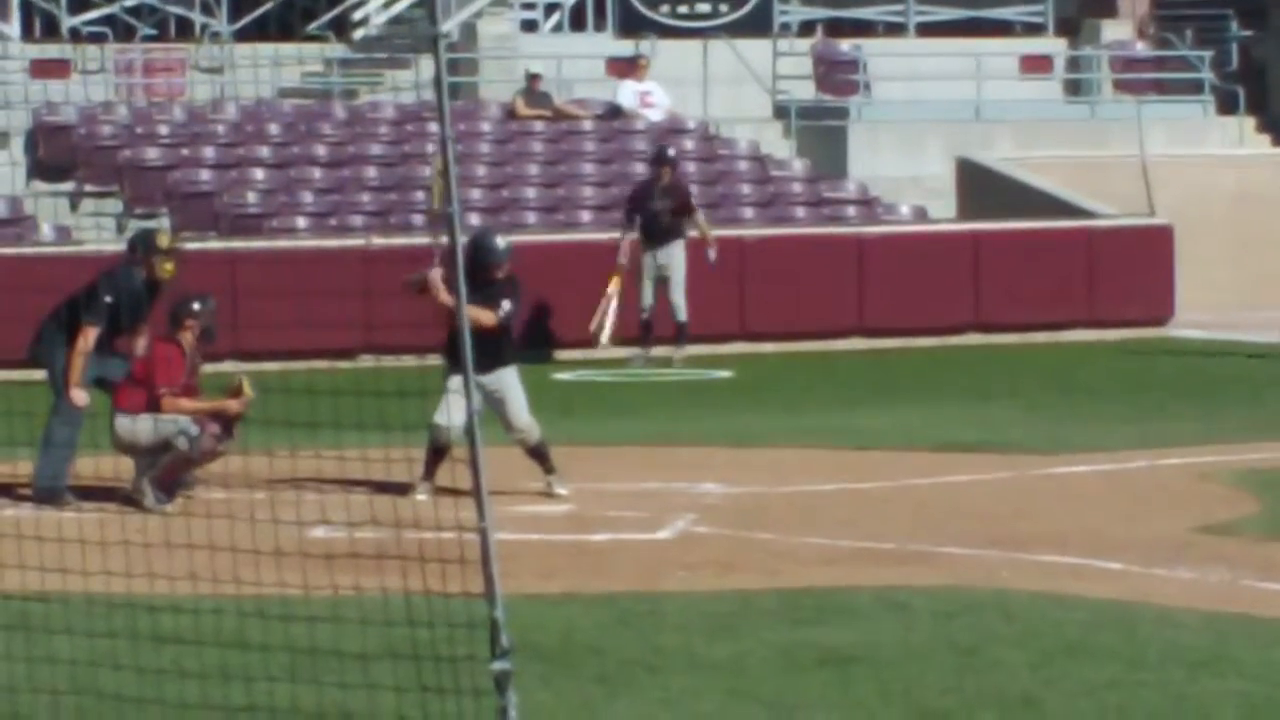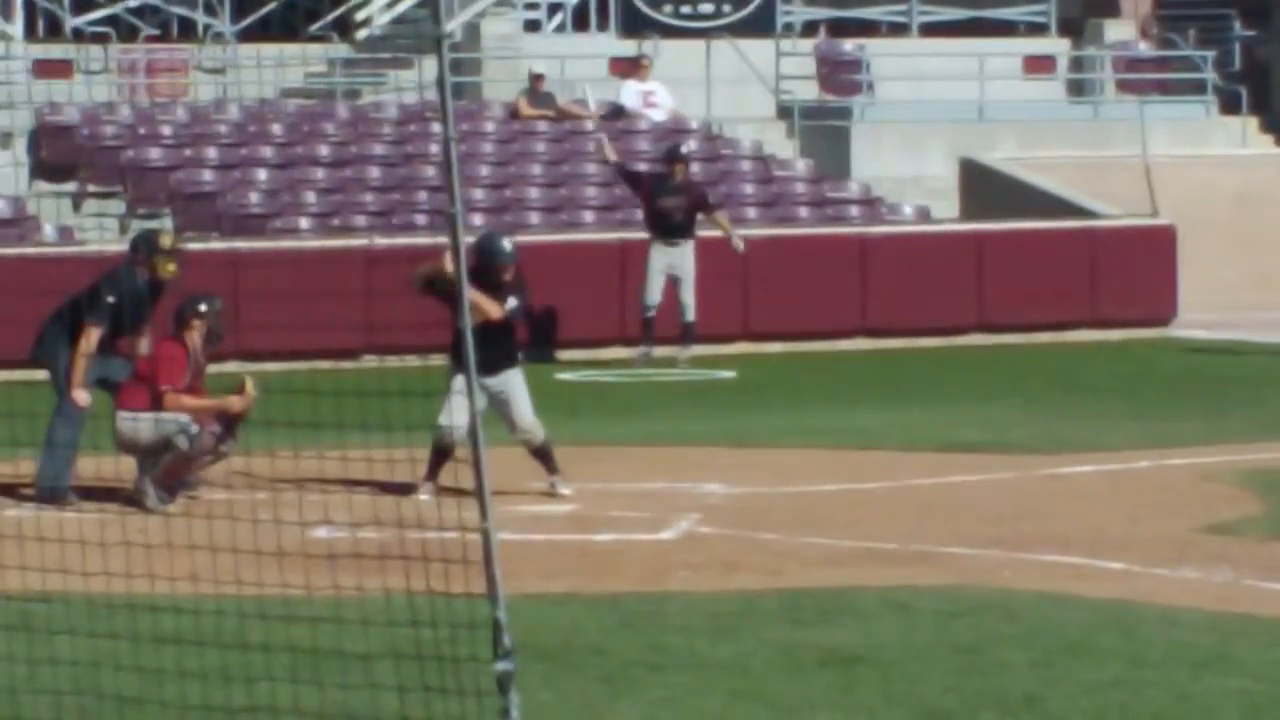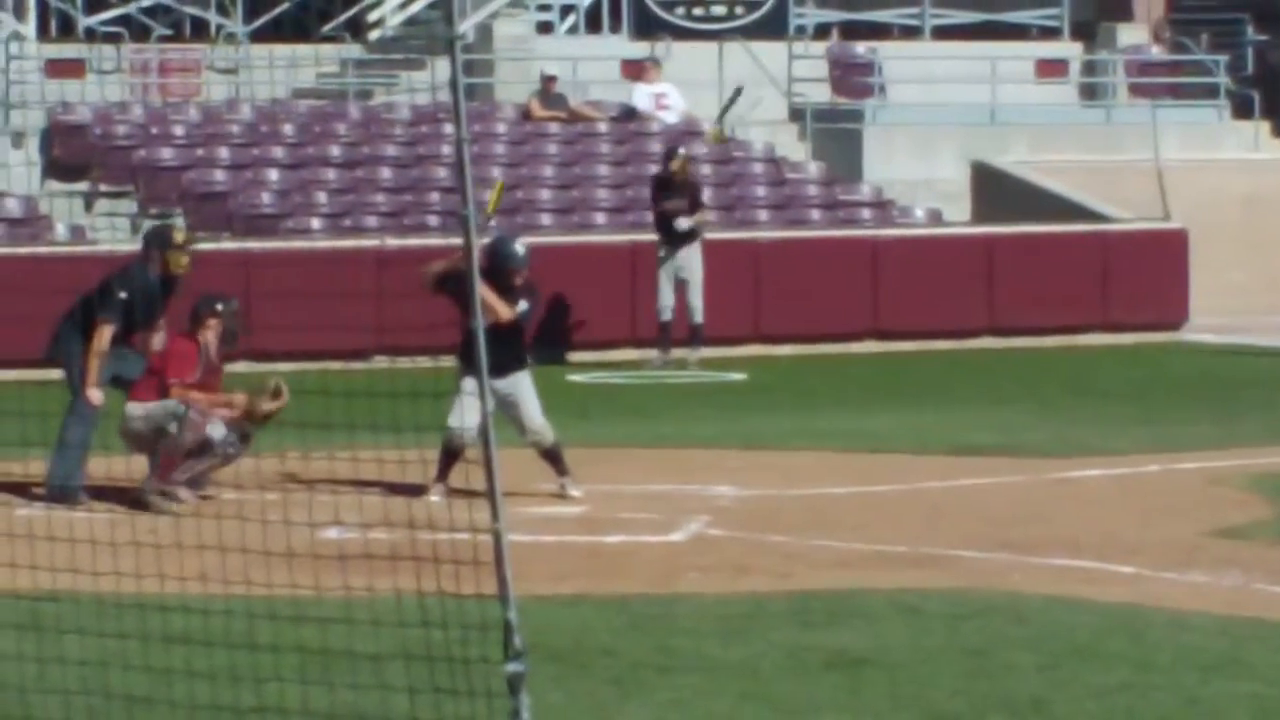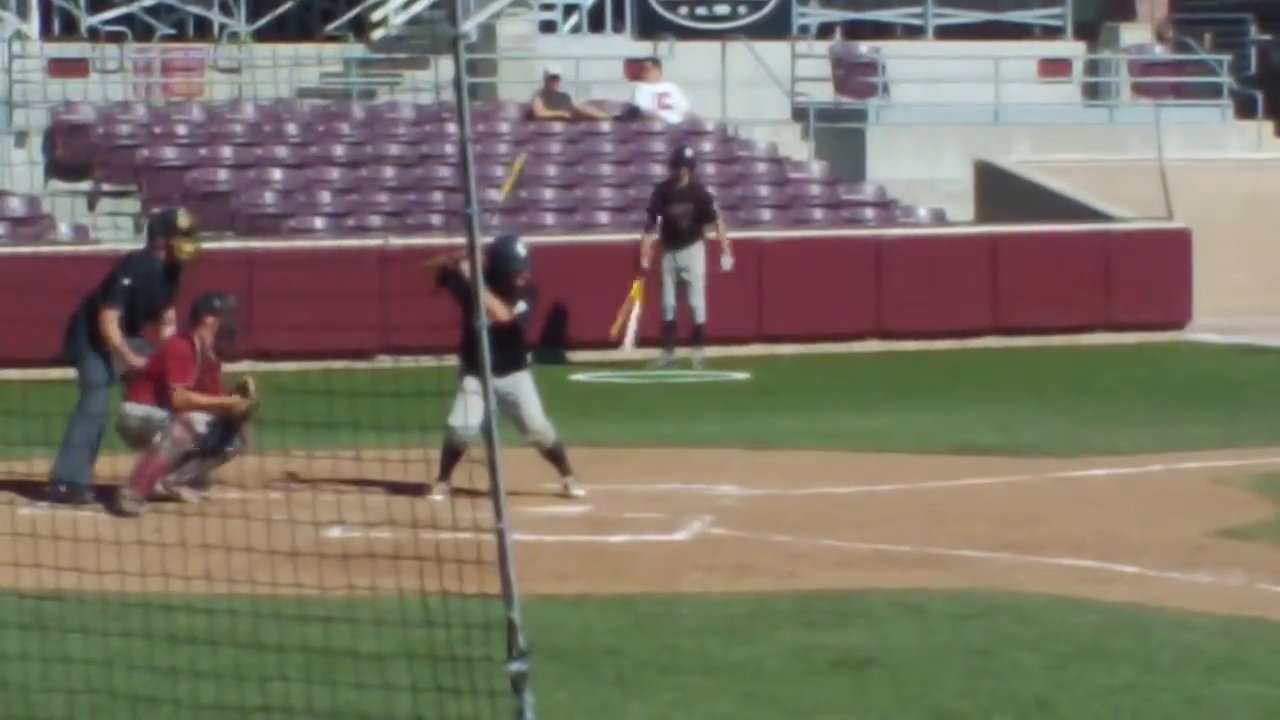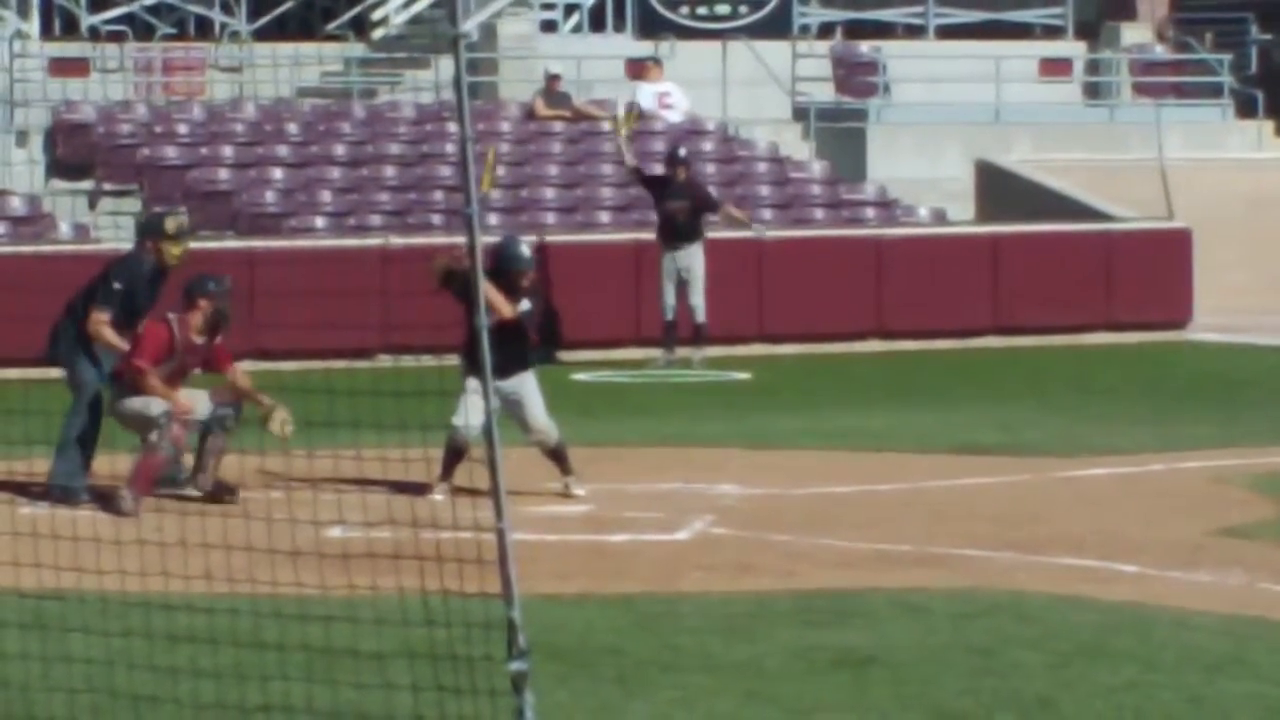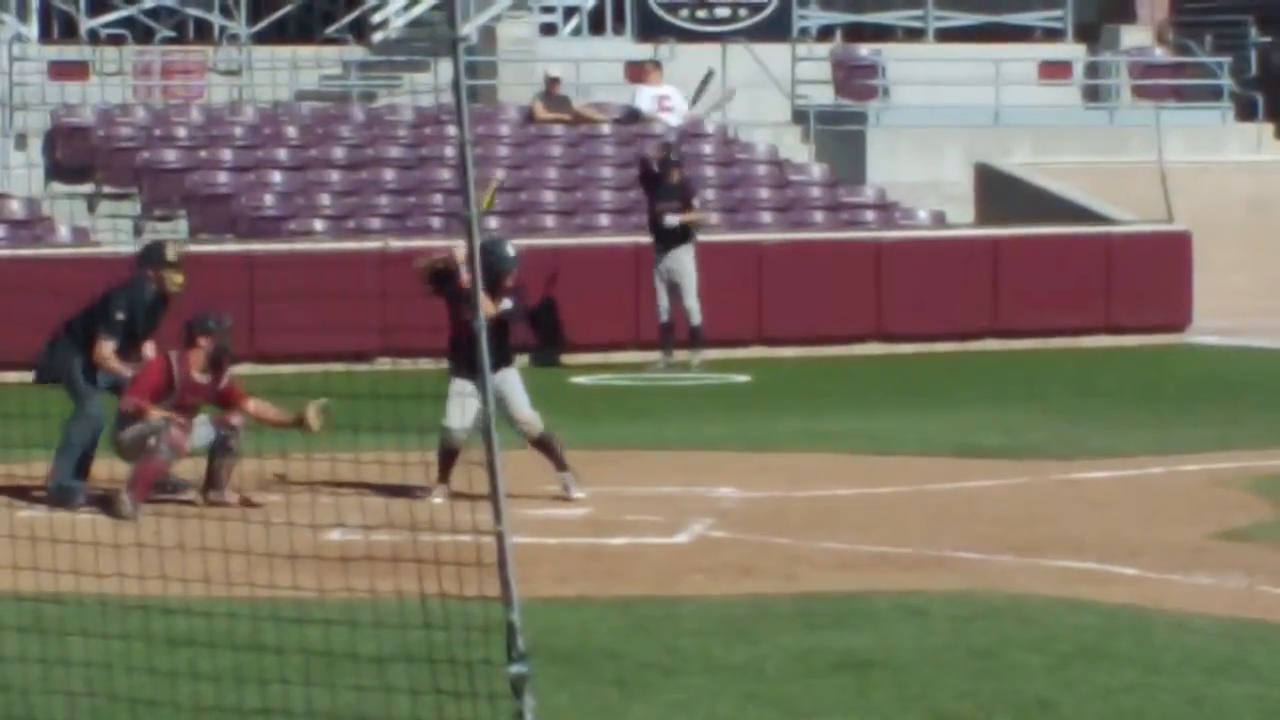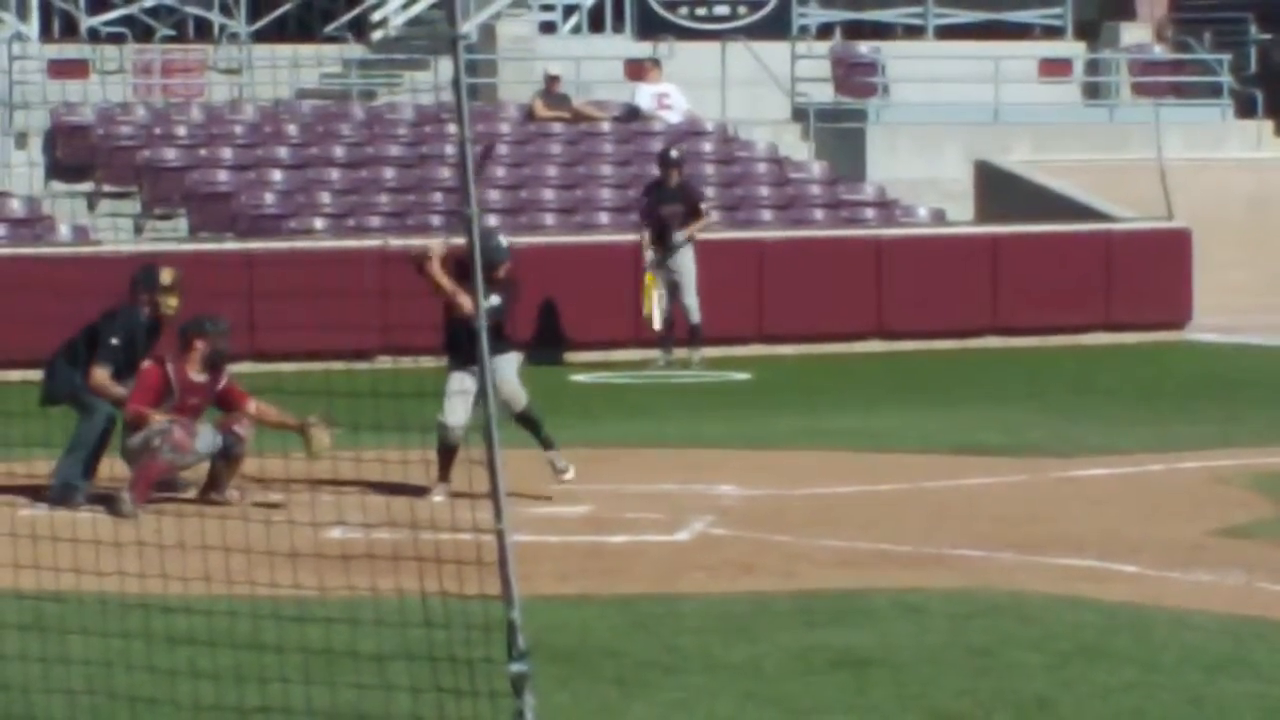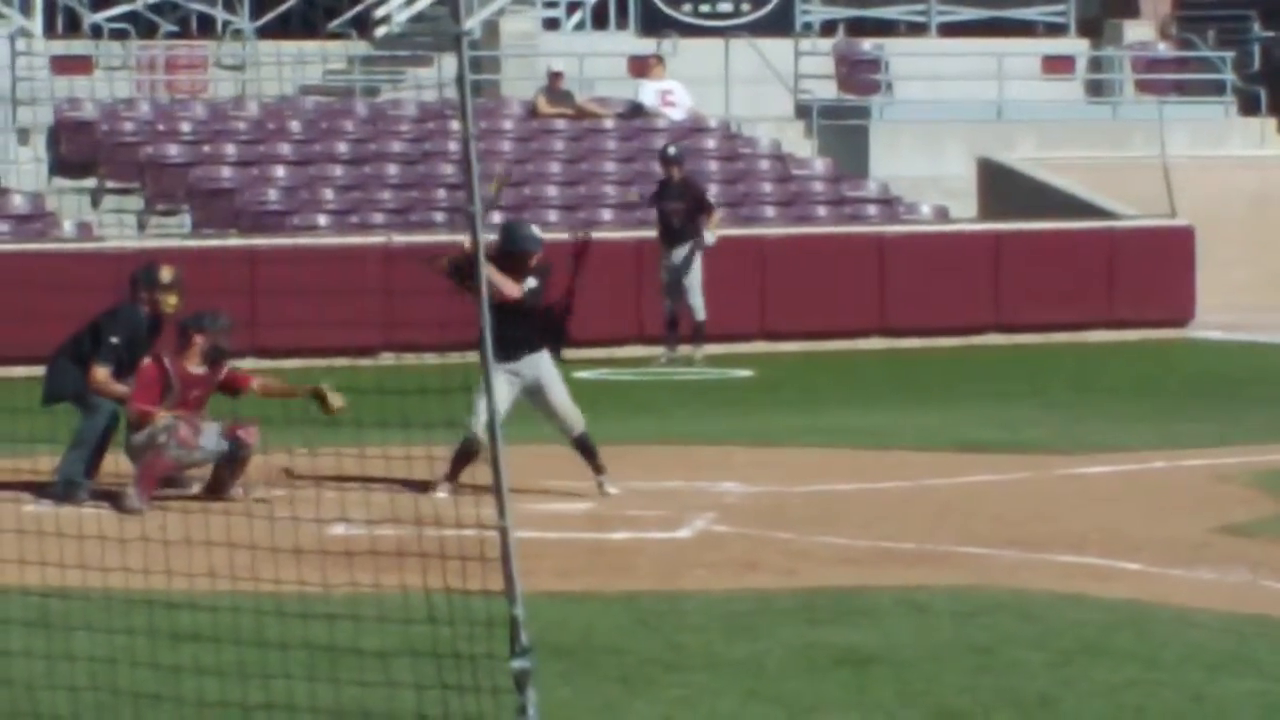
dt=0.3s
person 1, frame 1
left shoulder: (149, 284)
right shoulder: (113, 284)
left elbow: (139, 328)
right elbow: (86, 339)
right wrist: (74, 386)
left hip: (102, 347)
right hip: (64, 342)
right knee: (71, 405)
right ankle: (48, 485)
person 1, frame 2
left shoulder: (152, 284)
right shoulder: (116, 285)
left elbow: (141, 328)
right elbow: (89, 339)
right wrist: (76, 386)
left hip: (104, 347)
right hip: (66, 342)
right knee: (74, 406)
right ankle: (51, 485)
person 1, frame 3
left shoulder: (165, 280)
right shoulder: (128, 281)
left elbow: (155, 323)
right elbow: (102, 337)
right wrist: (91, 385)
left hip: (120, 345)
right hip: (81, 340)
right knee: (87, 405)
right ankle: (62, 484)
person 1, frame 4
left shoulder: (172, 268)
right shoulder: (132, 268)
left elbow: (166, 315)
right elbow: (106, 321)
right wrist: (129, 357)
left hip: (132, 339)
right hip: (96, 338)
right knee: (97, 403)
right ankle: (67, 482)
person 1, frame 5
left shoulder: (157, 269)
right shoulder: (124, 269)
right elbow: (95, 324)
right wrist: (130, 351)
left hip: (116, 338)
right hip: (82, 337)
right knee: (89, 401)
right ankle: (64, 483)
person 1, frame 6
left shoulder: (158, 296)
right shoulder: (126, 296)
left elbow: (142, 335)
right elbow: (103, 354)
right wrist: (136, 377)
left hip: (113, 355)
right hip: (74, 352)
right knee: (91, 409)
right ankle: (64, 485)
person 1, frame 7
left shoulder: (151, 320)
right shoulder: (121, 322)
left elbow: (137, 359)
right elbow: (97, 380)
left hip: (111, 374)
right hip: (72, 373)
right knee: (103, 412)
right ankle: (66, 485)
person 1, frame 8
left shoulder: (152, 319)
right shoulder: (122, 320)
left elbow: (139, 358)
right elbow: (98, 380)
left hip: (112, 371)
right hip: (72, 372)
right knee: (105, 409)
right ankle: (68, 481)
person 2, frame 1
left shoulder: (508, 285)
left elbow: (490, 319)
right elbow: (411, 283)
left wrist: (448, 299)
right wrist: (429, 278)
left hip: (500, 369)
right hip: (461, 370)
left knee: (522, 424)
right knee: (445, 427)
left ankle: (551, 476)
right ankle: (426, 479)
person 2, frame 2
left shoulder: (514, 286)
right shoulder: (460, 280)
left elbow: (495, 312)
right elbow: (417, 280)
left wrist: (458, 279)
right wrist: (442, 268)
left hip: (505, 371)
right hip: (466, 371)
left knee: (527, 426)
right knee: (451, 429)
left ankle: (555, 476)
right ankle: (430, 479)
person 2, frame 3
left shoulder: (524, 290)
right shoulder: (466, 281)
left elbow: (505, 314)
right elbow: (429, 275)
right wrist: (457, 261)
left hip: (513, 373)
right hip: (475, 374)
left knee: (537, 428)
right knee: (460, 431)
left ankle: (565, 478)
right ankle: (440, 481)
person 2, frame 4
left shoulder: (526, 292)
right shoulder: (471, 282)
left elbow: (503, 314)
right elbow: (435, 269)
left wrist: (473, 279)
right wrist: (459, 261)
left hip: (514, 373)
right hip: (475, 373)
left knee: (538, 428)
right knee: (461, 430)
left ankle: (568, 478)
right ankle: (442, 480)
person 2, frame 5
left shoulder: (529, 293)
right shoulder: (473, 283)
left elbow: (507, 312)
right elbow: (438, 271)
right wrist: (461, 260)
left hip: (518, 375)
right hip: (479, 375)
left knee: (541, 428)
right knee: (463, 430)
left ankle: (569, 477)
right ankle: (443, 480)
person 2, frame 6
left shoulder: (511, 292)
right shoulder: (456, 278)
left elbow: (488, 311)
right elbow: (421, 268)
left wrist: (464, 271)
right wrist: (450, 258)
left hip: (500, 369)
right hip: (464, 372)
left knee: (528, 423)
right knee: (454, 429)
left ankle: (566, 475)
right ankle: (443, 482)
person 2, frame 7
left shoulder: (504, 284)
right shoulder: (456, 269)
left elbow: (470, 307)
right elbow: (420, 262)
left wrist: (438, 272)
right wrist: (437, 255)
left hip: (498, 355)
right hip: (462, 364)
left knee: (512, 395)
right knee: (451, 424)
left ankle: (551, 451)
right ankle: (443, 481)
person 2, frame 8
left shoulder: (539, 271)
right shoulder: (490, 265)
left elbow: (511, 292)
right elbow: (445, 268)
left wrist: (479, 261)
right wrist: (469, 255)
left hip: (535, 360)
right hip: (500, 365)
left knee: (569, 417)
right knee: (480, 430)
left ankle: (601, 475)
right ankle: (450, 478)
person 3, frame 1
left shoulder: (679, 188)
right shoulder: (641, 190)
left elbow: (695, 215)
right elbow: (630, 222)
left wrist: (710, 243)
right wrist: (623, 253)
left hip: (673, 248)
right hip: (649, 250)
left knee: (677, 299)
right knee: (646, 302)
left ankle: (680, 350)
right ankle: (644, 350)
person 3, frame 2
left shoulder: (694, 188)
right shoulder: (651, 182)
left elbow: (712, 210)
right elbow: (624, 171)
left wrist: (732, 234)
right wrist: (609, 152)
left hip: (684, 247)
right hip: (659, 247)
left knee: (687, 300)
right knee: (651, 299)
left ankle: (685, 351)
right ankle: (646, 348)
person 3, frame 3
left shoulder: (692, 186)
right shoulder: (659, 182)
left elbow: (702, 212)
right elbow: (669, 174)
left wrist: (690, 220)
right wrist: (679, 156)
left hip: (689, 249)
right hip: (666, 250)
left knee: (694, 302)
right knee: (664, 303)
left ankle: (694, 352)
right ankle: (664, 352)
person 3, frame 4
left shoulder: (699, 191)
right shoulder: (662, 191)
left elbow: (716, 221)
right elbow: (651, 222)
left wrist: (726, 252)
right wrist: (645, 255)
left hip: (693, 250)
right hip: (669, 251)
left knee: (696, 302)
right knee: (668, 303)
left ankle: (698, 352)
right ankle: (667, 351)
person 3, frame 5
left shoulder: (695, 188)
right shoulder: (659, 184)
left elbow: (720, 207)
right elbow: (635, 169)
left wrist: (748, 222)
right wrist: (623, 144)
left hip: (691, 250)
right hip: (668, 251)
left knee: (696, 301)
right knee: (668, 302)
left ankle: (698, 350)
right ankle: (668, 350)
person 3, frame 6
left shoulder: (686, 186)
right shoulder: (653, 182)
left elbow: (697, 214)
right elbow: (644, 162)
left wrist: (678, 218)
right wrist: (660, 150)
left hip: (682, 251)
right hip: (659, 252)
left knee: (690, 302)
right knee: (662, 305)
left ankle: (696, 352)
right ankle: (666, 353)
person 3, frame 7
left shoulder: (689, 189)
right shoulder: (652, 189)
left elbow: (705, 218)
right elbow: (645, 221)
left wrist: (686, 232)
right wrist: (647, 250)
left hip: (682, 251)
right hip: (659, 253)
left knee: (689, 300)
right knee: (663, 304)
left ankle: (696, 350)
right ankle: (666, 351)
person 3, frame 8
left shoulder: (692, 186)
right shoulder: (661, 187)
left elbow: (713, 211)
left wrist: (710, 231)
left hip: (688, 249)
right hip: (667, 250)
left knee: (694, 297)
right knee: (669, 301)
left ankle: (699, 347)
right ankle: (671, 348)
person 4, frame 1
left shoulder: (190, 355)
right shoulder: (167, 352)
left elbow: (192, 401)
right elbow: (167, 404)
left wrist: (228, 404)
right wrist: (220, 406)
left hip: (154, 425)
right hip: (131, 425)
left knee: (221, 432)
right knee: (201, 432)
left ankle: (160, 474)
right ankle: (150, 485)
person 4, frame 2
left shoulder: (196, 357)
right shoulder: (172, 351)
left elbow: (196, 404)
right elbow: (169, 401)
left wrist: (233, 404)
right wrist: (221, 404)
left hip: (155, 426)
right hip: (133, 424)
left knee: (223, 435)
right knee: (203, 429)
left ankle: (162, 478)
right ankle: (151, 486)
person 4, frame 3
left shoulder: (213, 359)
right shoulder: (183, 347)
left elbow: (211, 406)
right elbow: (176, 395)
left wrist: (241, 407)
right wrist: (226, 400)
left hip: (175, 427)
right hip: (141, 419)
left knee: (235, 438)
right knee: (192, 413)
left ankle: (174, 480)
right ankle: (155, 485)
person 4, frame 4
left shoulder: (214, 355)
right shoulder: (182, 347)
left elbow: (216, 406)
right elbow: (177, 399)
left wrist: (239, 402)
right wrist: (227, 403)
left hip: (176, 419)
right hip: (139, 414)
left knee: (233, 436)
right knee: (179, 430)
left ankle: (170, 481)
right ankle: (132, 495)
person 4, frame 5
left shoulder: (211, 338)
right shoulder: (164, 330)
left elbow: (232, 373)
right elbow: (137, 373)
left wrist: (260, 398)
right wrist: (172, 397)
left hip: (166, 397)
right hip: (132, 398)
left knee: (226, 404)
right knee: (175, 426)
left ankle: (203, 479)
right ankle: (131, 494)
person 4, frame 6
left shoulder: (217, 376)
right shoulder: (164, 366)
left elbow: (253, 406)
right elbow: (129, 405)
left wrist: (296, 420)
right wrist: (170, 416)
left hip: (173, 434)
right hip: (132, 437)
left knee: (232, 422)
right knee: (174, 432)
left ankle: (214, 490)
right ankle: (128, 497)
person 4, frame 7
left shoulder: (217, 378)
right shoulder: (160, 371)
left elbow: (254, 407)
right elbow: (132, 414)
left wrist: (300, 425)
right wrist: (175, 420)
left hip: (181, 447)
right hip: (141, 446)
left knee: (240, 427)
right knee: (178, 433)
left ankle: (215, 490)
right ankle: (131, 497)
person 4, frame 8
left shoulder: (216, 367)
right shoulder: (160, 367)
left elbow: (258, 385)
right elbow: (136, 414)
left wrist: (307, 391)
right wrist: (185, 419)
left hip: (186, 443)
right hip: (148, 443)
left knee: (245, 435)
right knee: (183, 431)
left ankle: (219, 487)
right ankle: (138, 493)
